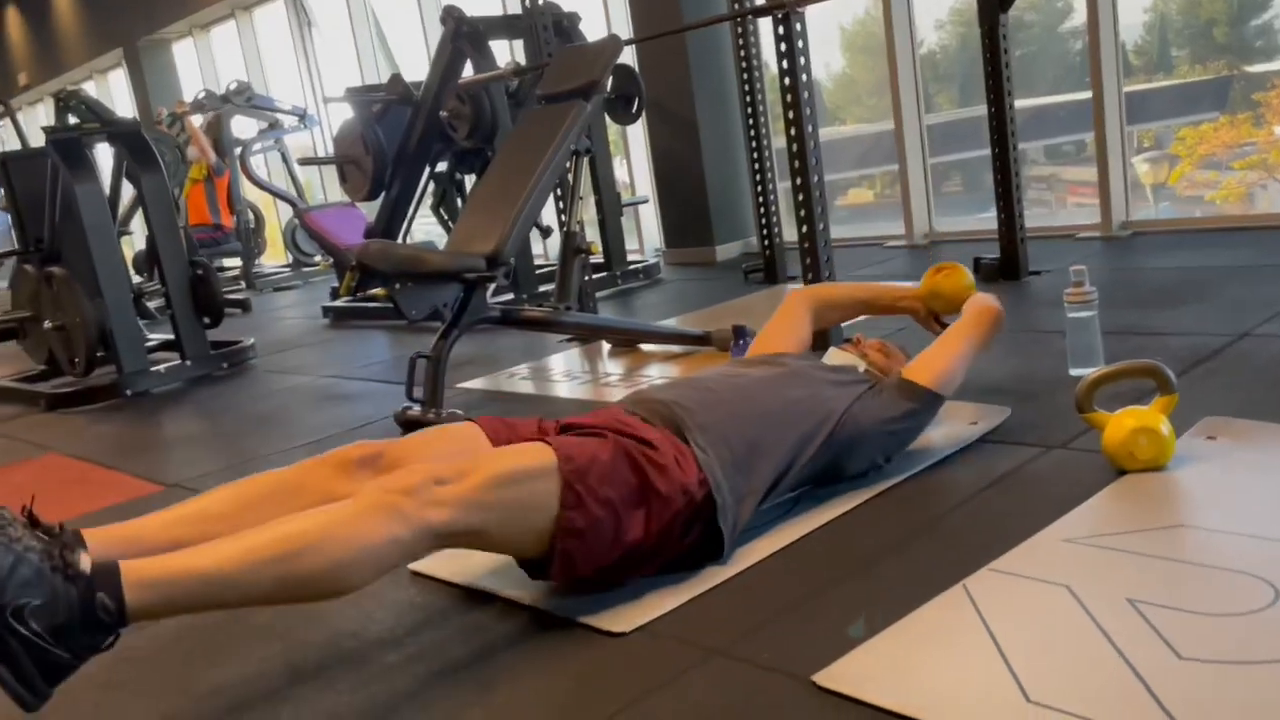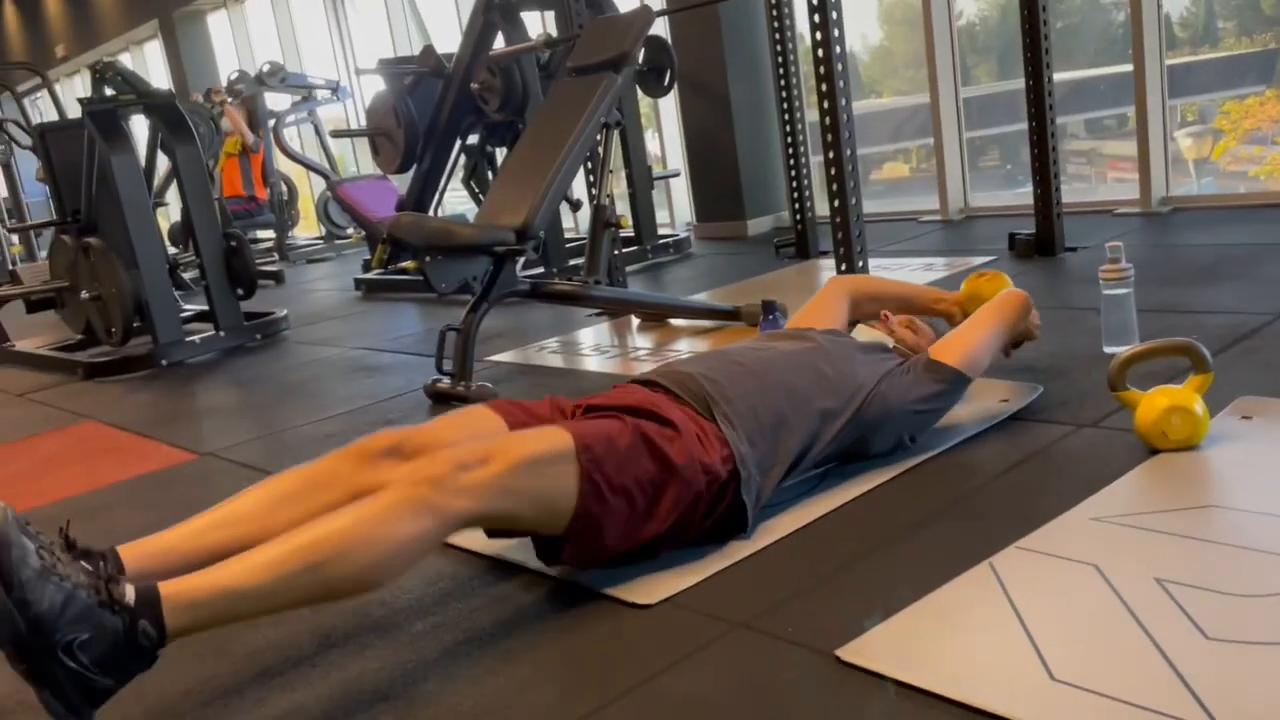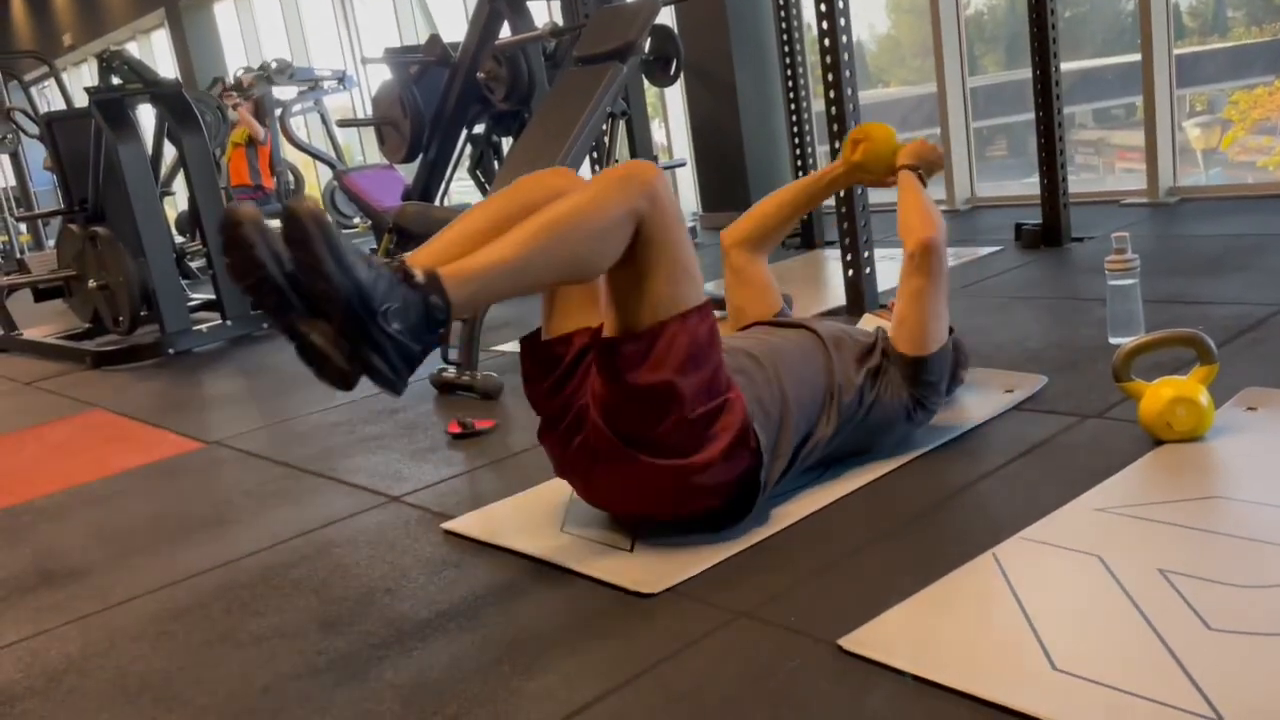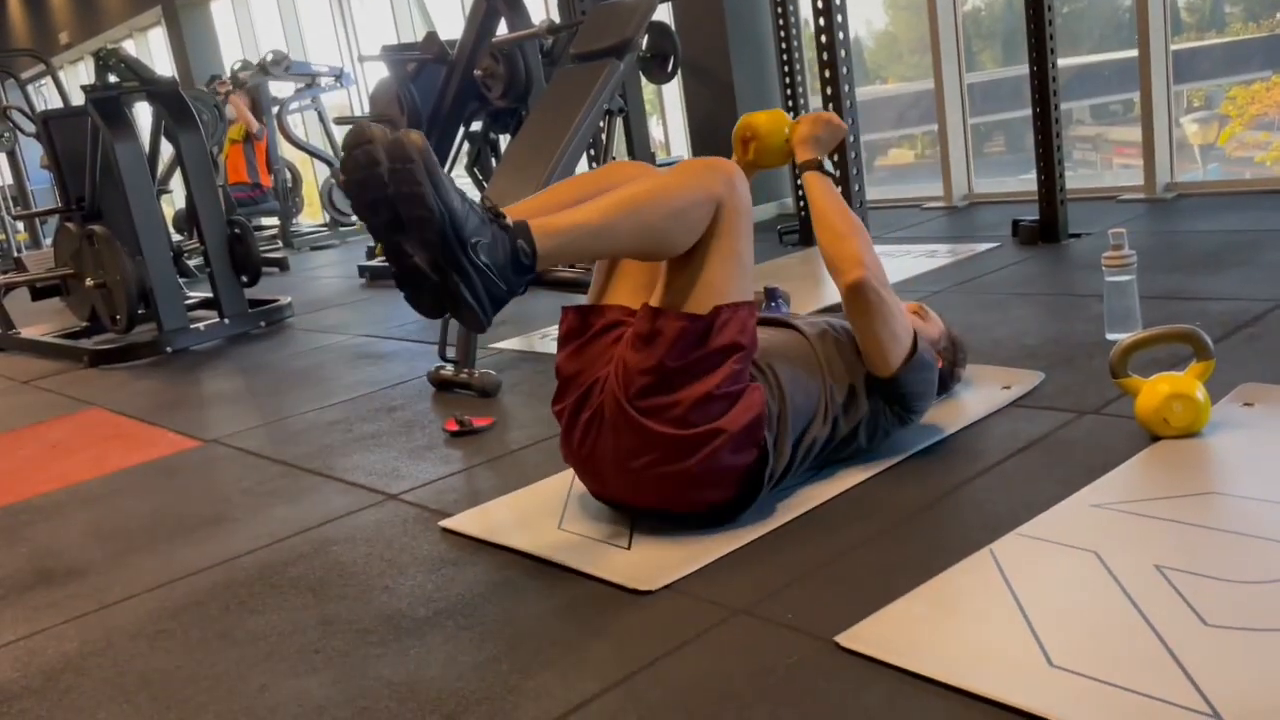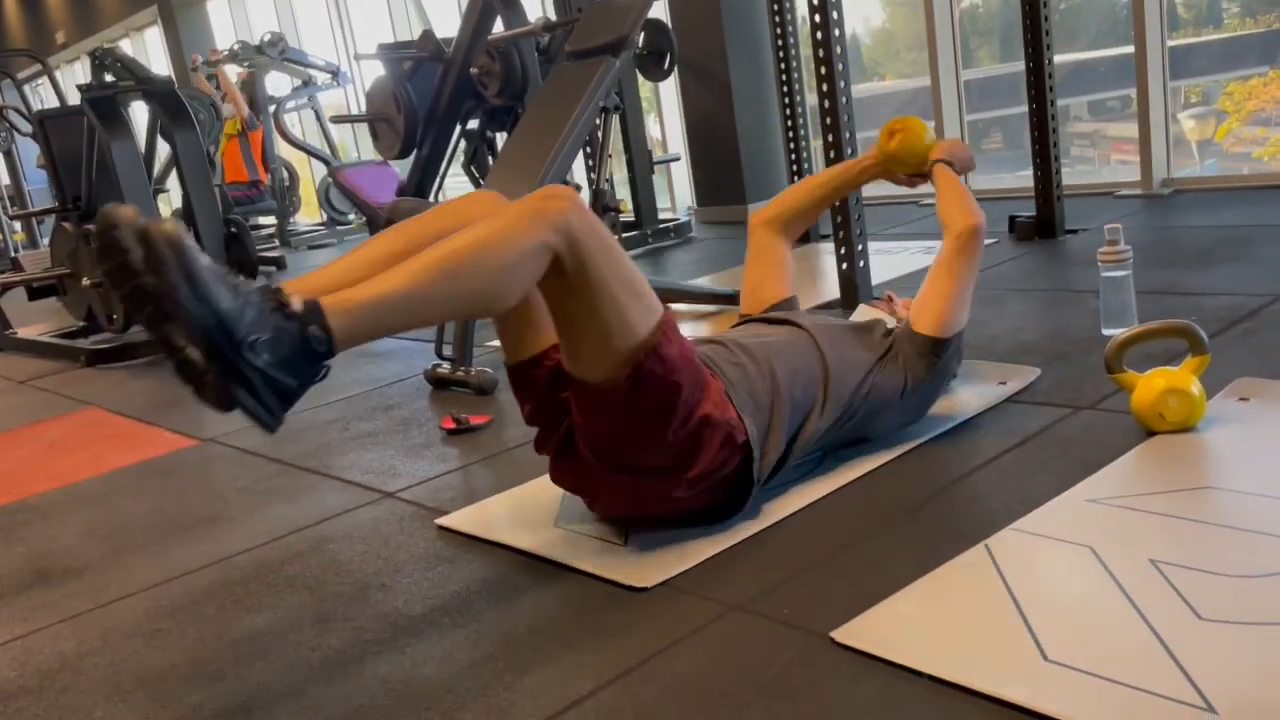
dt=0.5s
person 1, frame 1
left shoulder: (873, 416)
right shoulder: (791, 368)
left elbow: (974, 332)
right elbow: (802, 298)
left wrist: (974, 307)
right wrist: (914, 293)
left hip: (670, 480)
right hip: (603, 430)
left knee: (421, 504)
right knee: (363, 471)
left ankle: (91, 611)
person 1, frame 2
left shoulder: (902, 387)
right shoulder: (827, 346)
left elbow: (997, 327)
right elbow: (847, 283)
left wrist: (1003, 307)
right wrist: (953, 288)
left hip: (690, 453)
right hip: (622, 408)
left knee: (449, 486)
right knee: (388, 455)
left ankle: (133, 623)
right ankle: (111, 573)
person 1, frame 3
left shoulder: (907, 385)
right shoulder: (794, 339)
left elbow: (926, 254)
right elbow: (744, 242)
left wrist: (906, 178)
right wrist: (837, 176)
left hip: (690, 460)
right hip: (598, 435)
left knee: (639, 184)
right knee: (558, 185)
left ankle: (410, 316)
right ankle: (392, 301)
person 1, frame 4
left shoulder: (903, 382)
right shoulder: (792, 336)
left elbow: (861, 280)
right elbow: (712, 258)
left wrist: (809, 162)
right wrist: (750, 164)
left hip: (690, 443)
right hip: (604, 421)
left knee: (712, 184)
right knee: (638, 180)
left ankle: (499, 256)
right ankle: (469, 249)
person 1, frame 5
left shoulder: (903, 373)
right shoulder: (795, 327)
left elbow: (962, 245)
right elbow: (769, 221)
left wrist: (942, 174)
right wrist: (870, 163)
left hip: (692, 445)
right hip: (601, 432)
left knee: (554, 213)
right knee: (481, 214)
left ankle: (291, 348)
right ankle: (266, 317)
